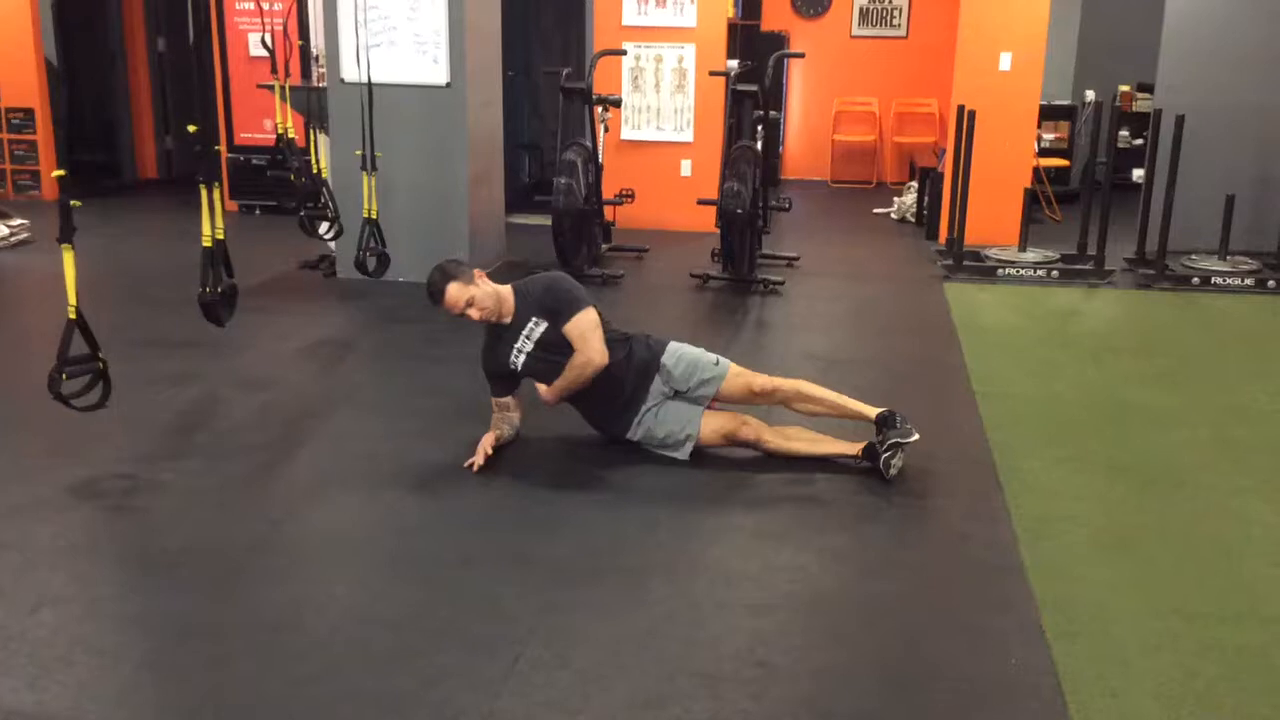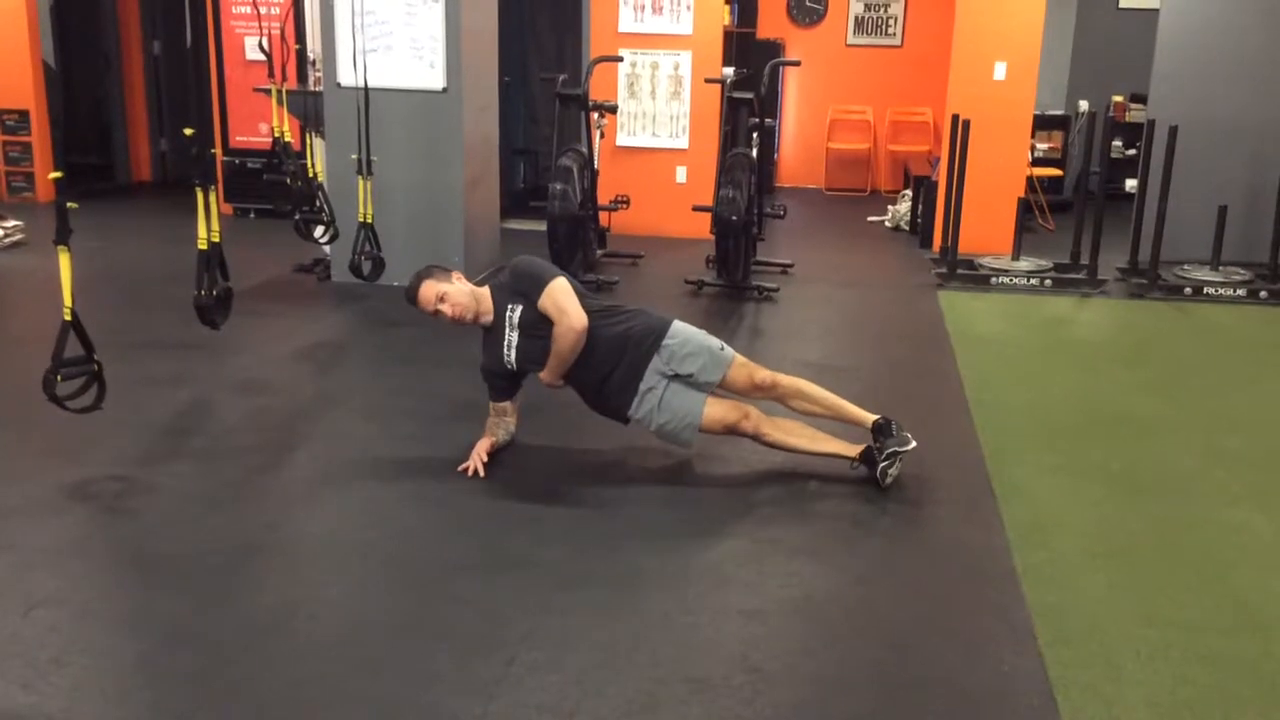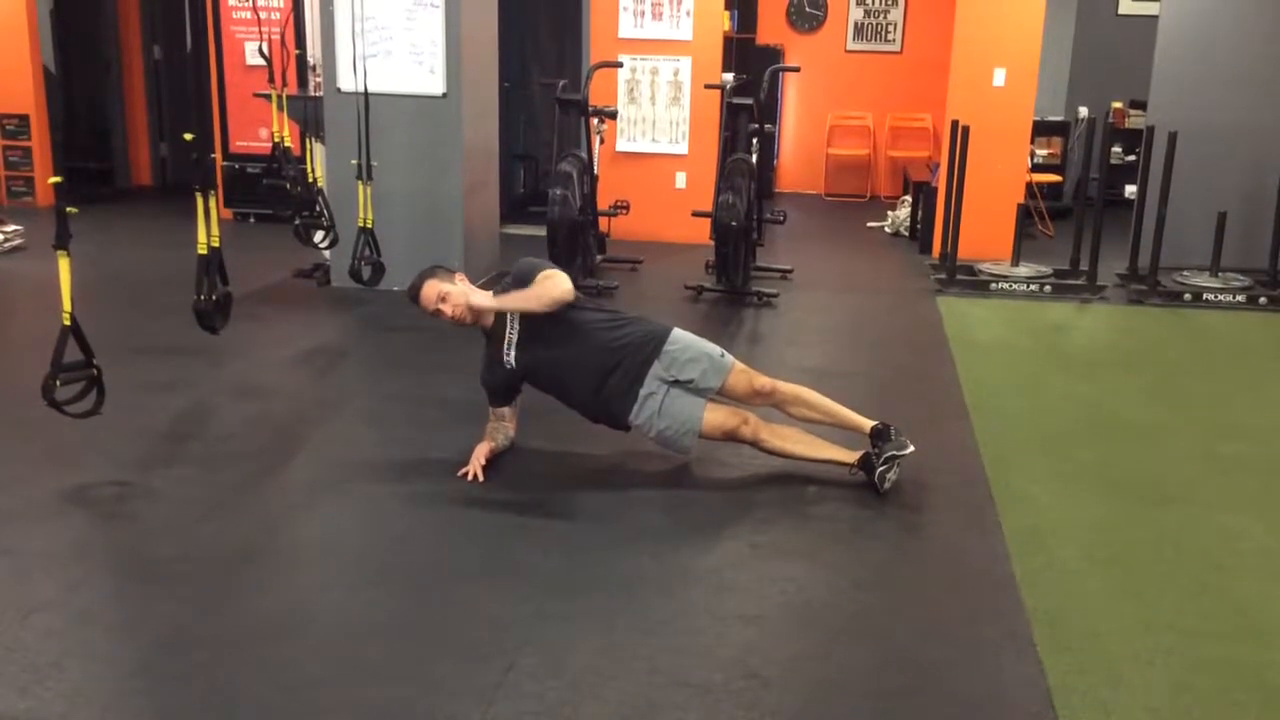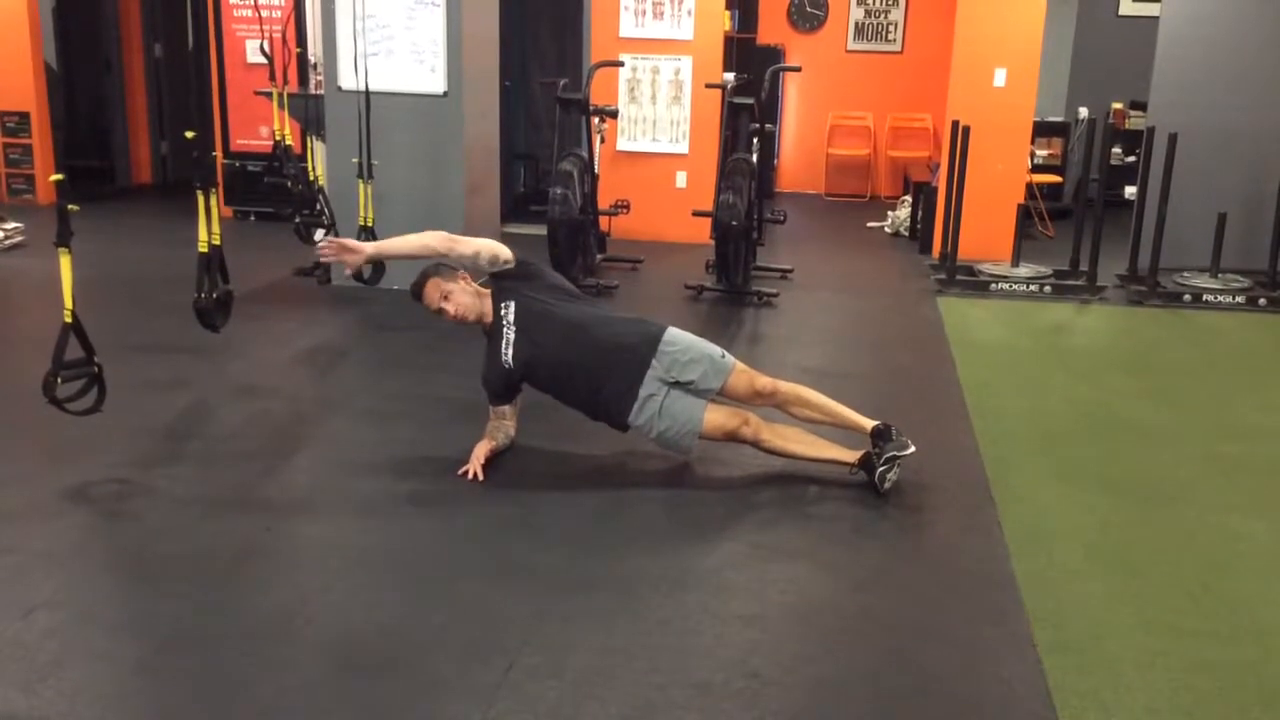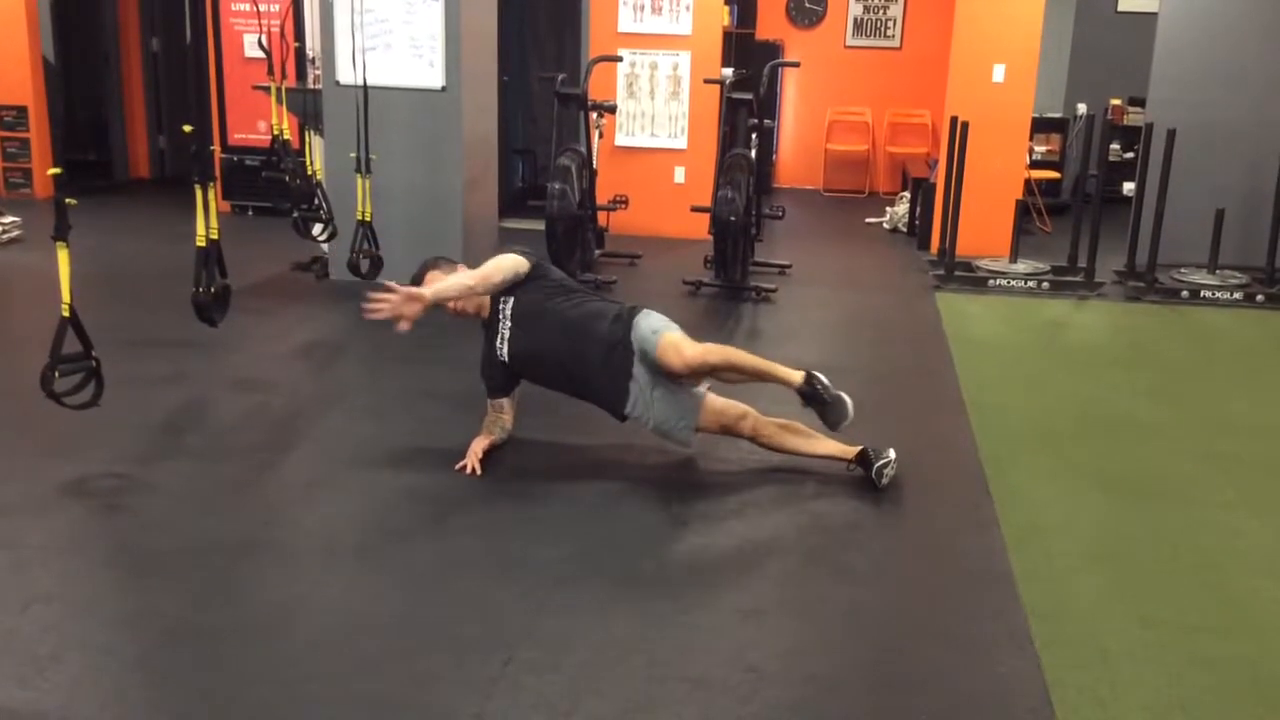
dt=1s
person 1, frame 1
left shoulder: (548, 288)
right shoulder: (497, 356)
left elbow: (595, 357)
right elbow: (508, 411)
left wrist: (554, 391)
right wrist: (493, 435)
left hip: (655, 364)
right hip: (632, 417)
left knee: (761, 387)
right knee: (746, 432)
left ankle: (880, 417)
right ankle: (865, 451)
person 1, frame 2
left shoulder: (520, 275)
right shoulder: (494, 358)
left elbow: (575, 322)
right elbow: (504, 416)
left wrist: (552, 373)
right wrist: (487, 442)
left hip: (654, 342)
right hip: (637, 395)
left knee: (762, 382)
right knee: (745, 421)
left ankle: (878, 426)
right ankle: (864, 454)
person 1, frame 3
left shoulder: (521, 274)
right shoulder: (496, 364)
left elbow: (562, 289)
right elbow: (504, 423)
left wrist: (491, 302)
right wrist: (485, 446)
left hip: (653, 349)
right hip: (636, 400)
left knee: (762, 389)
right knee: (744, 427)
left ankle: (877, 432)
right ankle: (862, 461)
person 1, frame 4
left shoulder: (513, 277)
right shoulder: (497, 363)
left elbow: (447, 244)
right elbow: (505, 424)
left wrist: (370, 249)
right wrist: (485, 446)
left hip: (655, 349)
right hip: (637, 402)
left knee: (763, 390)
right knee: (745, 427)
left ankle: (877, 433)
right ankle: (863, 460)
person 1, frame 5
left shoulder: (517, 269)
right shoulder: (496, 353)
left elbow: (487, 277)
right elbow: (501, 415)
left wrist: (426, 297)
right wrist: (483, 439)
left hip: (632, 330)
right hip: (632, 392)
left knee: (687, 359)
right knee: (740, 420)
left ankle: (798, 379)
right ankle: (860, 455)
